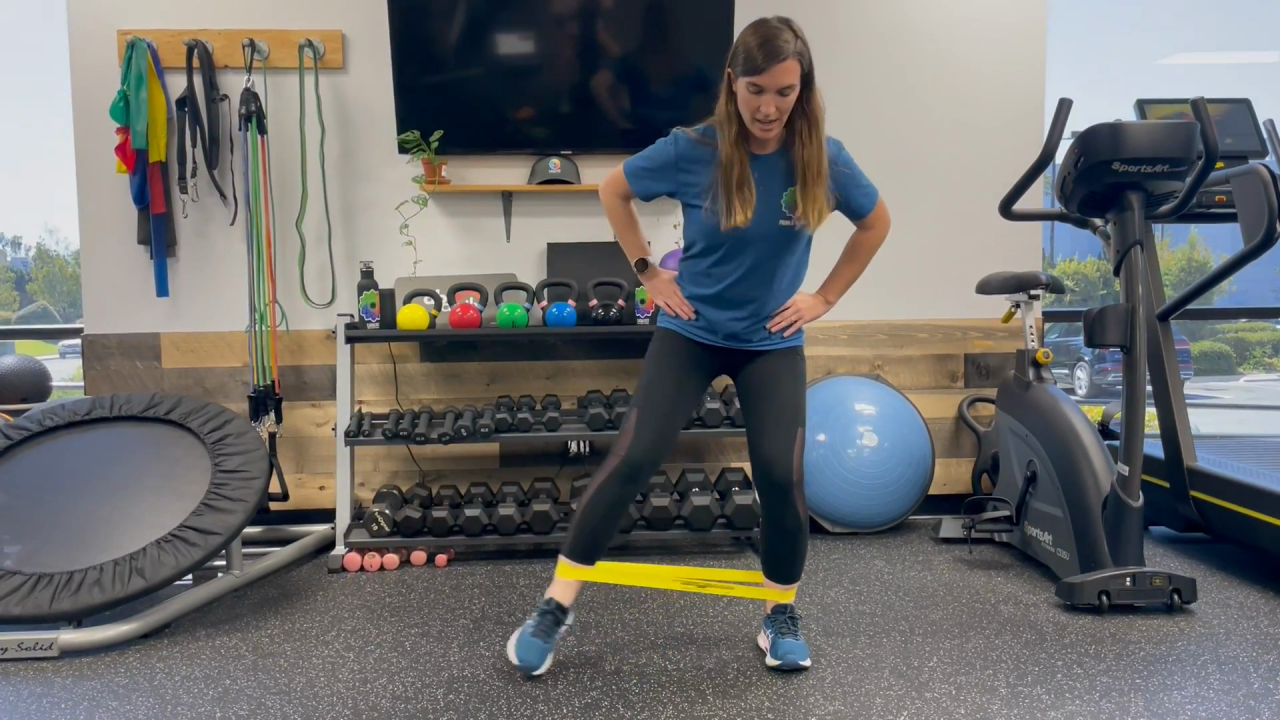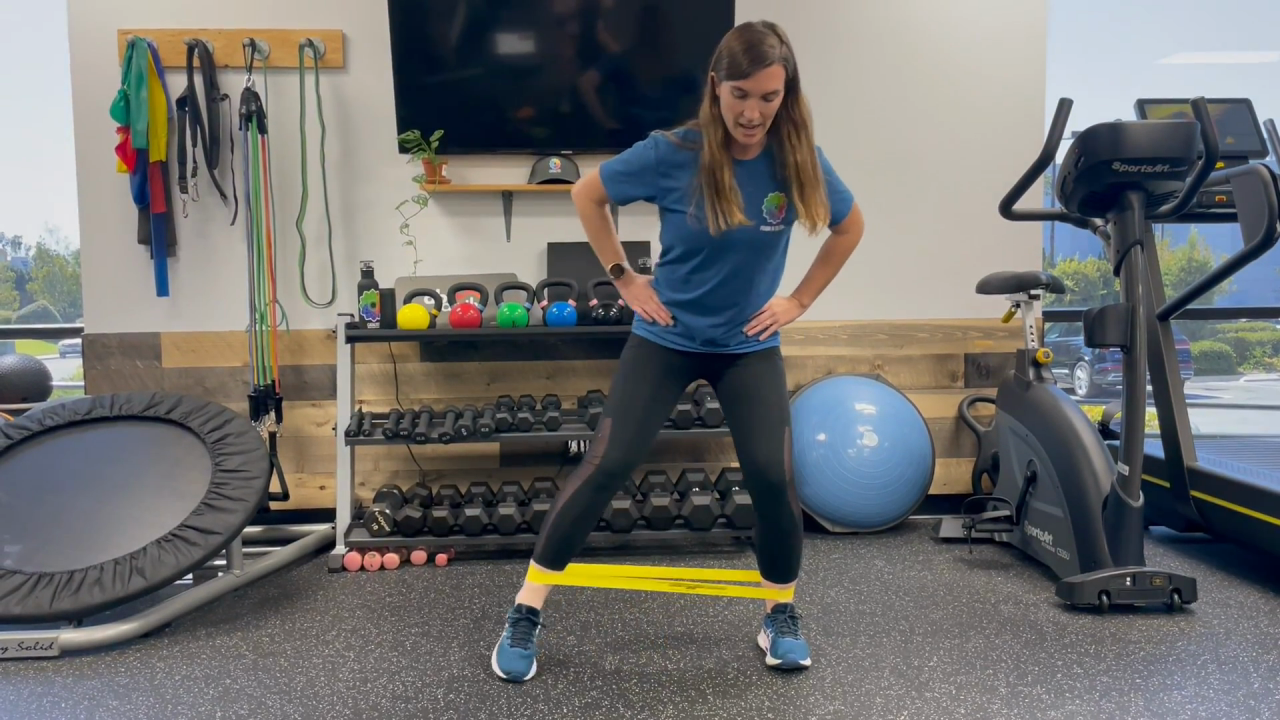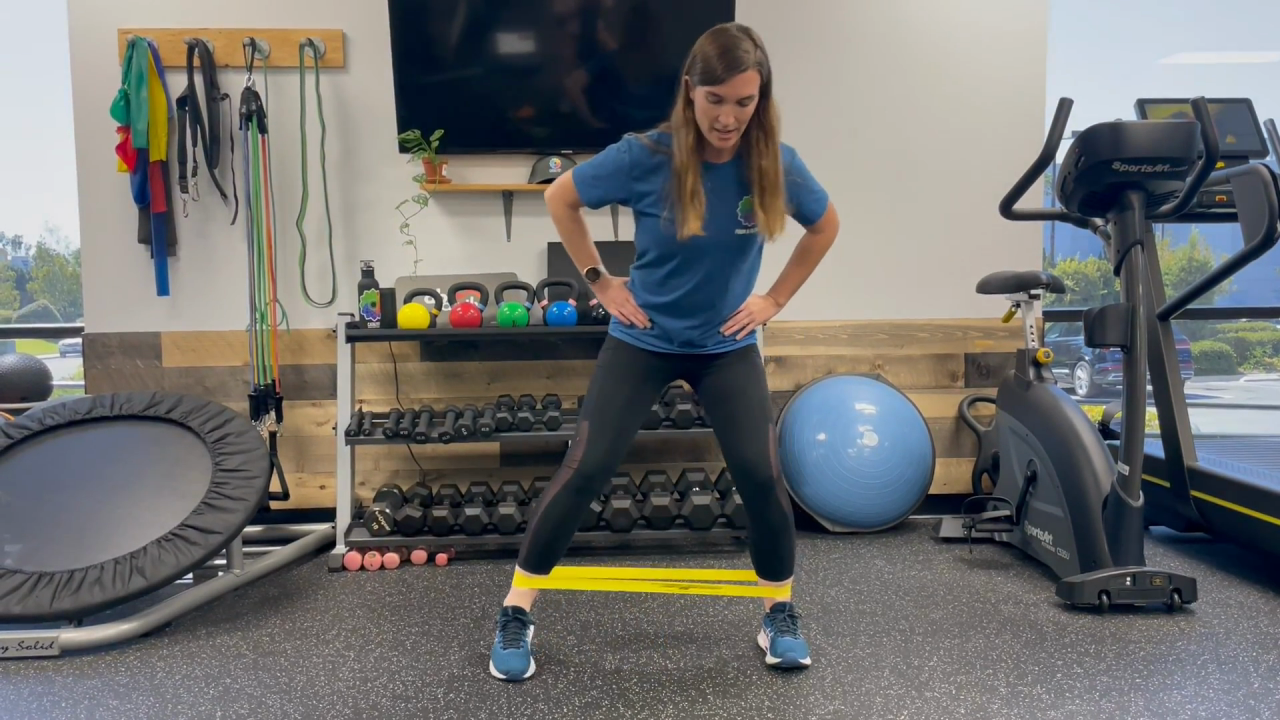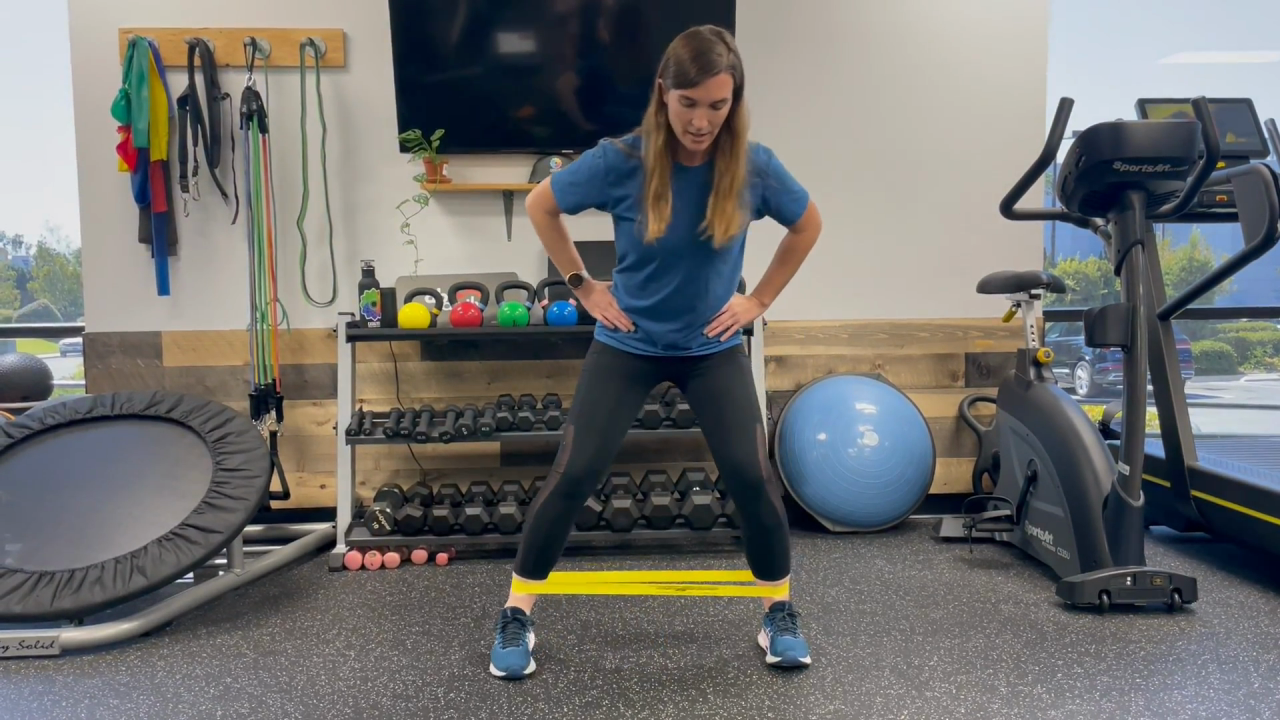
dt=0.2s
person 1, frame 1
left shoulder: (823, 158)
right shoulder: (691, 150)
left elbow: (876, 223)
right elbow: (612, 190)
left wrist: (825, 297)
right wrist: (647, 273)
left hip: (772, 341)
right hip: (688, 333)
left knee: (781, 477)
right knee: (632, 460)
left ankle: (781, 615)
right ankle: (556, 604)
person 1, frame 2
left shoulder: (801, 164)
right shoulder: (672, 154)
left elbow: (850, 227)
right elbow: (587, 195)
left wrist: (799, 299)
right wrist: (623, 278)
left hip: (749, 346)
right hip: (664, 338)
left knee: (772, 478)
right knee: (607, 465)
left ankle: (781, 615)
right ankle: (526, 608)
person 1, frame 3
left shoulder: (776, 165)
right shoulder: (644, 157)
left elbow: (825, 226)
right elbow: (560, 198)
left wrist: (774, 298)
right wrist: (599, 281)
left hip: (727, 345)
right hip: (642, 340)
left knee: (761, 475)
right knee: (586, 468)
left ankle: (780, 612)
right ankle: (516, 610)
person 1, frame 4
left shoulder: (754, 166)
right shoulder: (621, 161)
left elbow: (808, 225)
right elbow: (540, 206)
left wrist: (759, 299)
right wrist: (583, 286)
left hip: (713, 346)
right hip: (627, 342)
left knee: (751, 475)
right knee: (575, 474)
left ankle: (779, 612)
right ankle: (516, 612)
